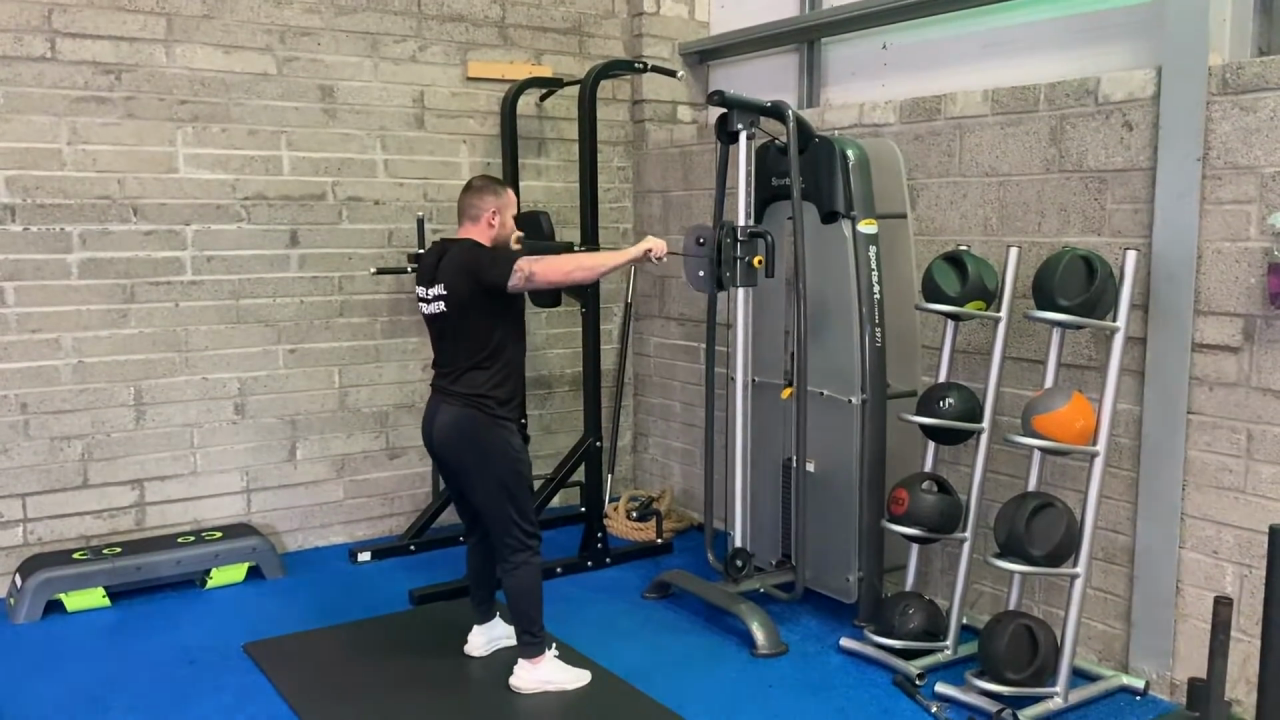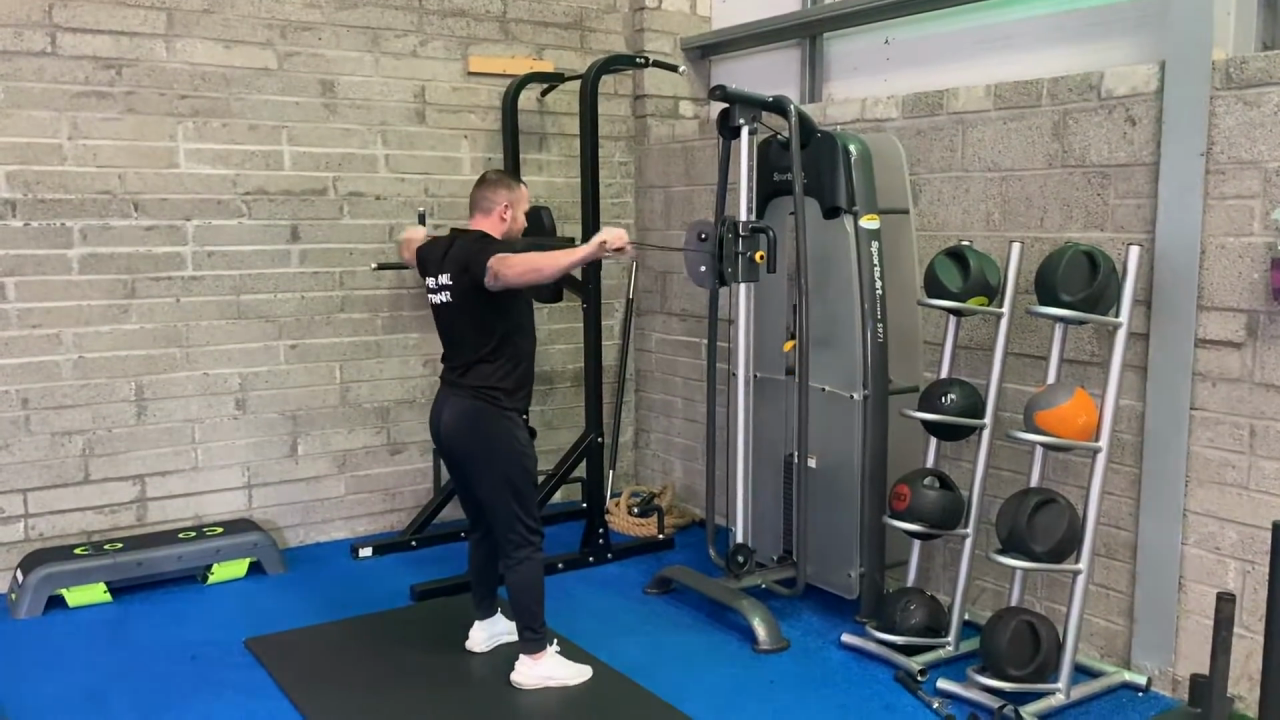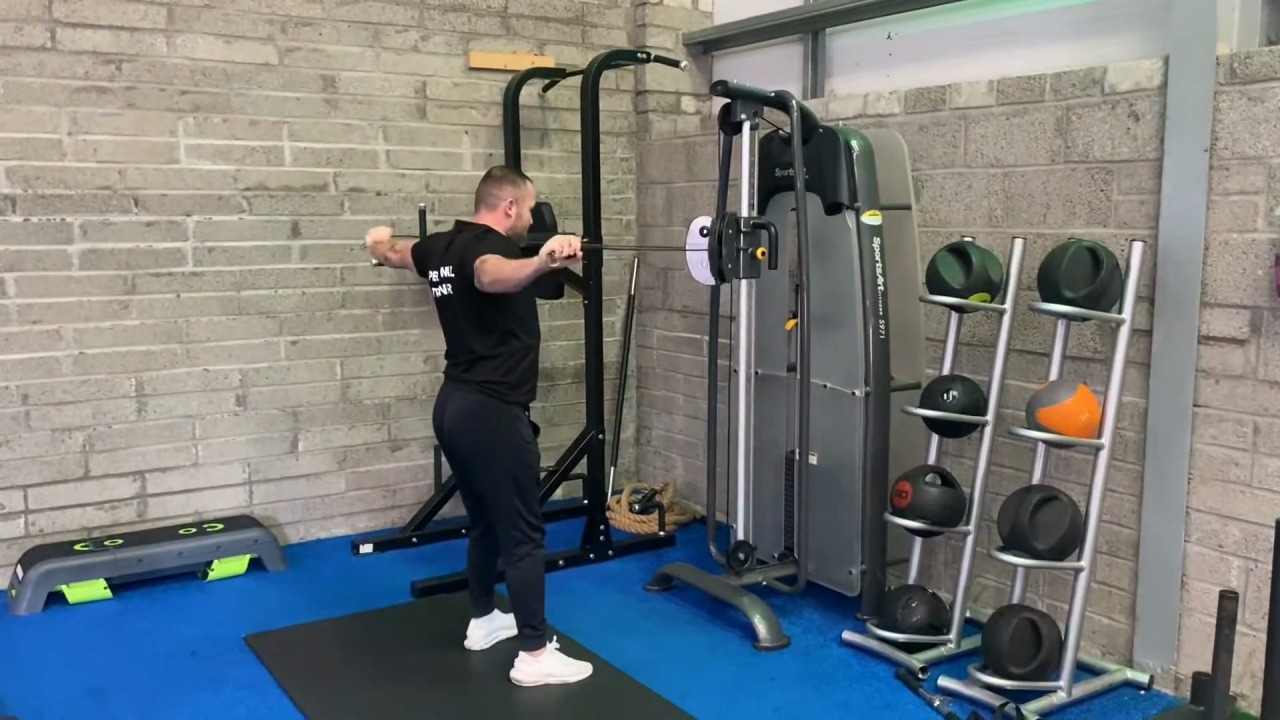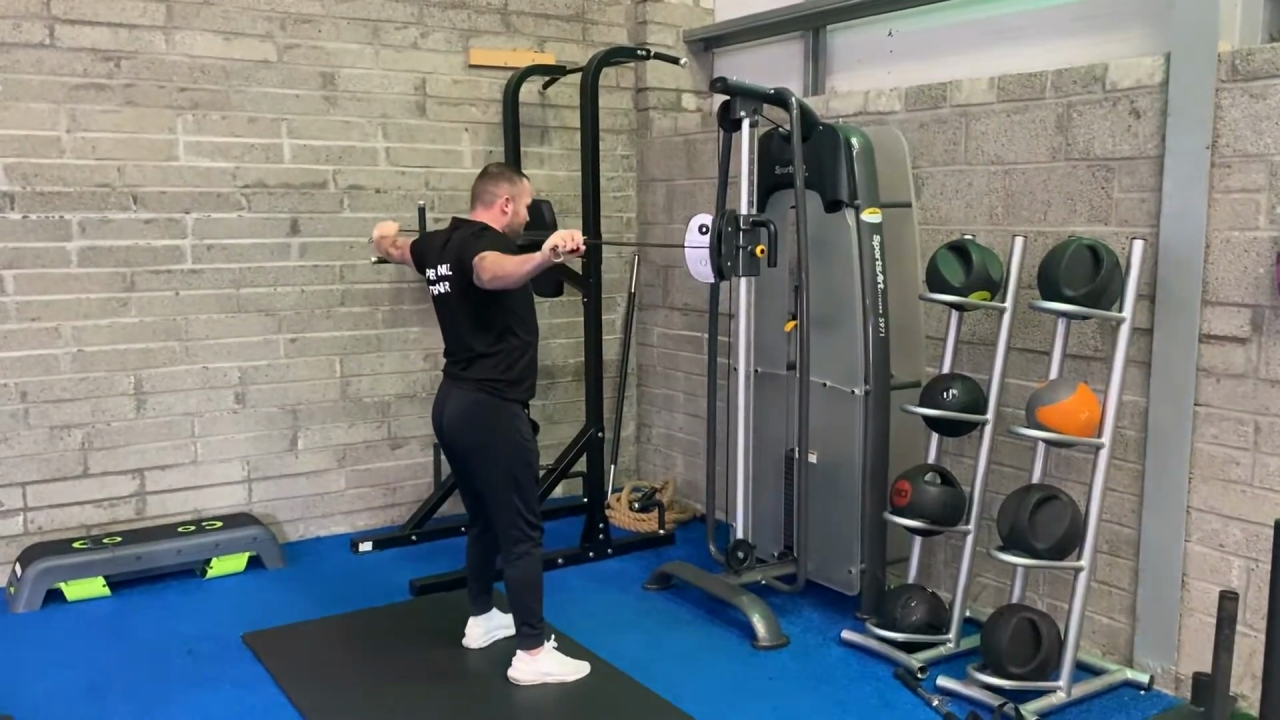
dt=0.3s
person 1, frame 1
left shoulder: (436, 260)
right shoulder: (480, 264)
right elbow: (555, 271)
left wrist: (504, 245)
right wrist: (632, 253)
left hip: (443, 417)
right hip: (481, 424)
left knee: (481, 530)
right knee: (519, 541)
left ankle: (485, 628)
right ankle: (533, 662)
person 1, frame 2
left shoulder: (440, 250)
right shoulder: (482, 254)
left elbow: (412, 248)
right elbow: (515, 270)
left wrist: (412, 237)
right wrist: (590, 250)
left hip: (451, 411)
right hip: (490, 419)
left knee: (485, 526)
right knee: (522, 536)
left ankle: (486, 623)
right ankle: (535, 658)
person 1, frame 3
left shoulder: (442, 246)
right shoulder: (489, 246)
left elbow: (393, 252)
right elbow: (494, 275)
left wrist: (381, 241)
right wrist: (543, 260)
left hip: (455, 405)
right hip: (493, 413)
left knee: (485, 522)
right knee: (523, 534)
left ankle: (484, 620)
right ankle: (535, 654)
person 1, frame 4
left shoulder: (439, 244)
right shoulder: (486, 244)
left elbow: (393, 248)
right elbow: (494, 273)
left wrist: (386, 234)
right wrist: (546, 255)
left hip: (454, 403)
right hip: (492, 411)
left knee: (483, 521)
right knee: (522, 533)
left ankle: (481, 618)
right ankle: (532, 654)
